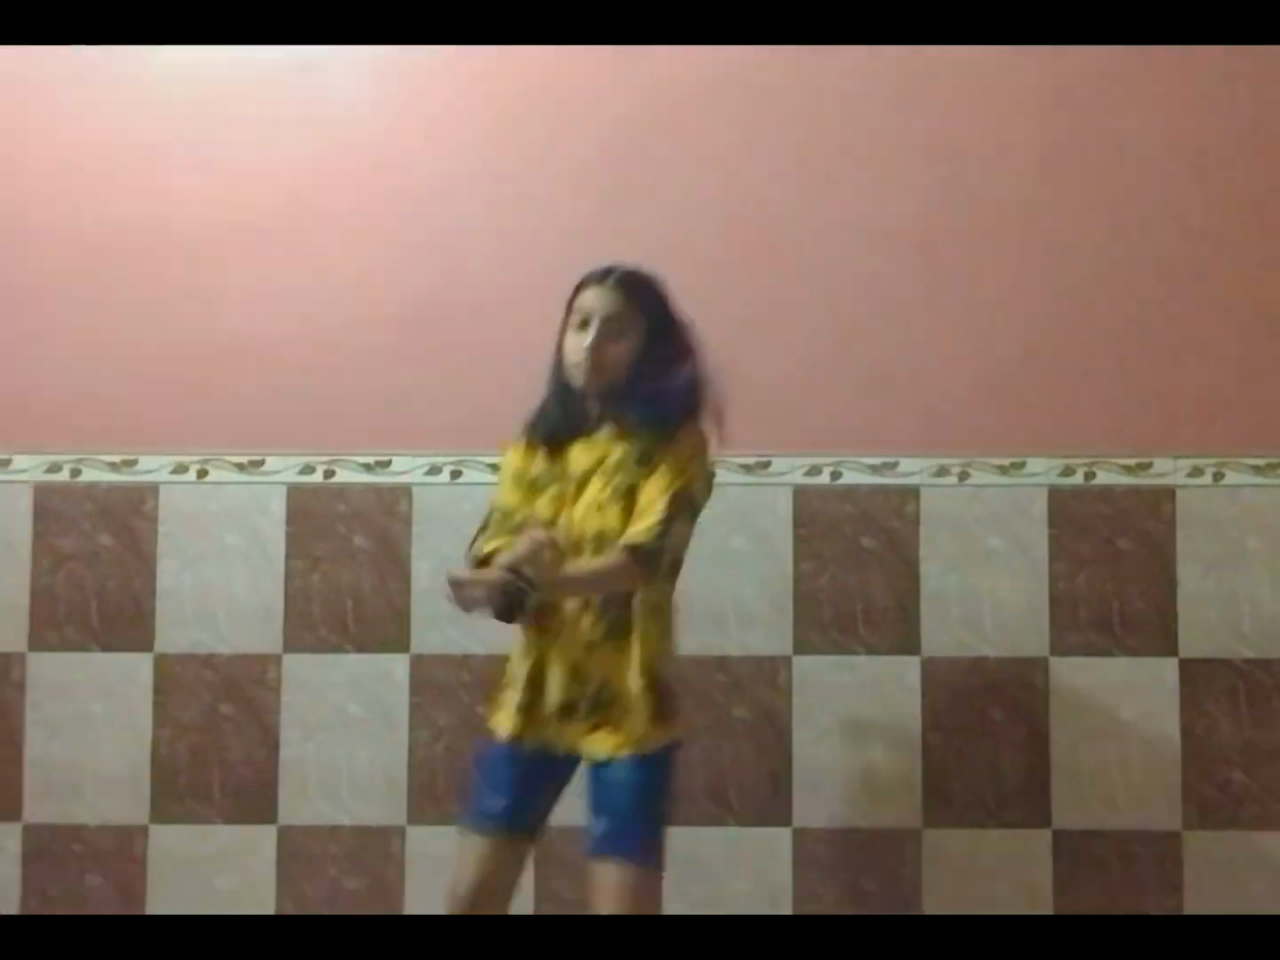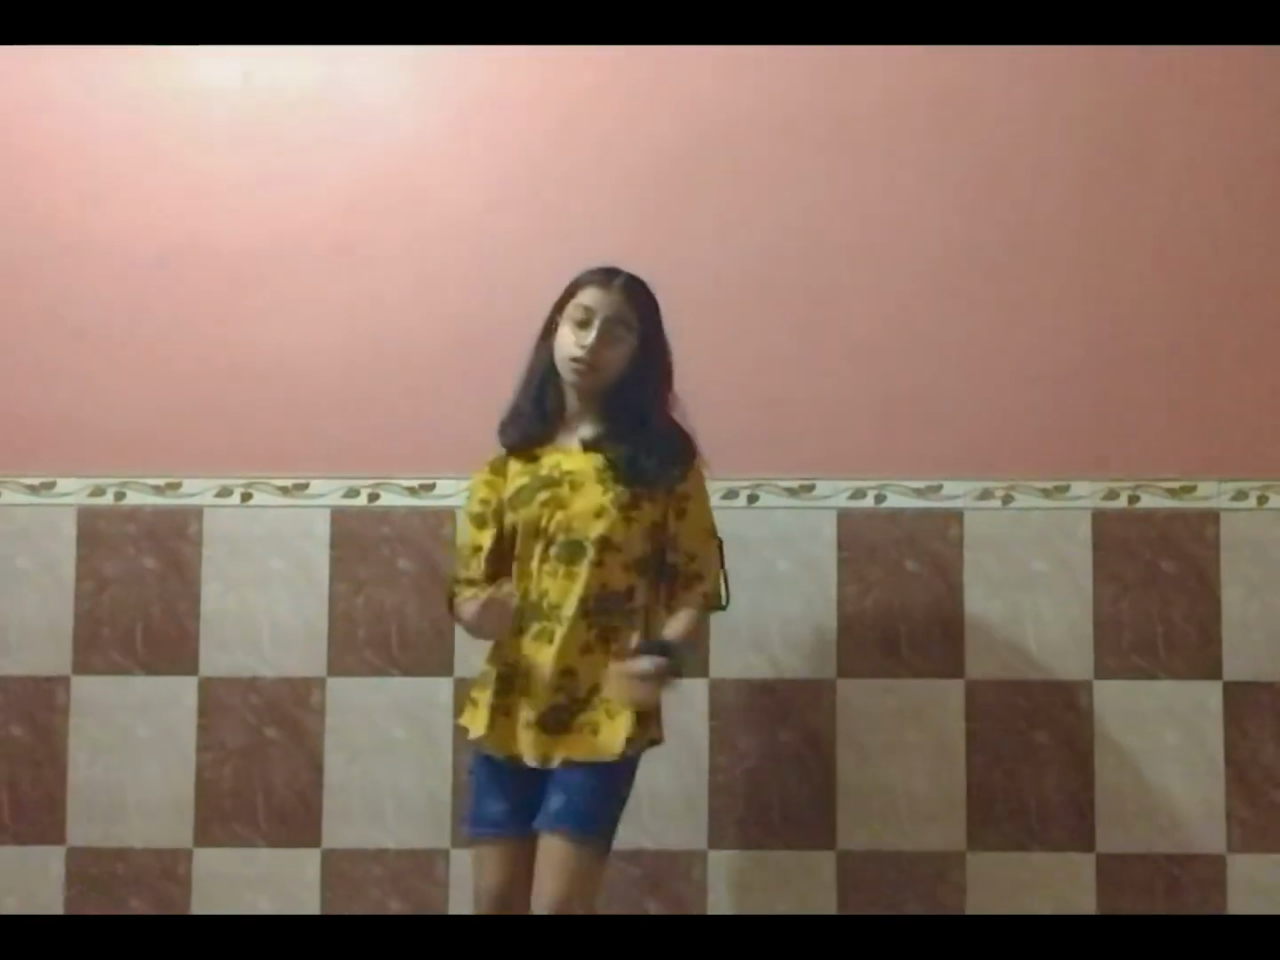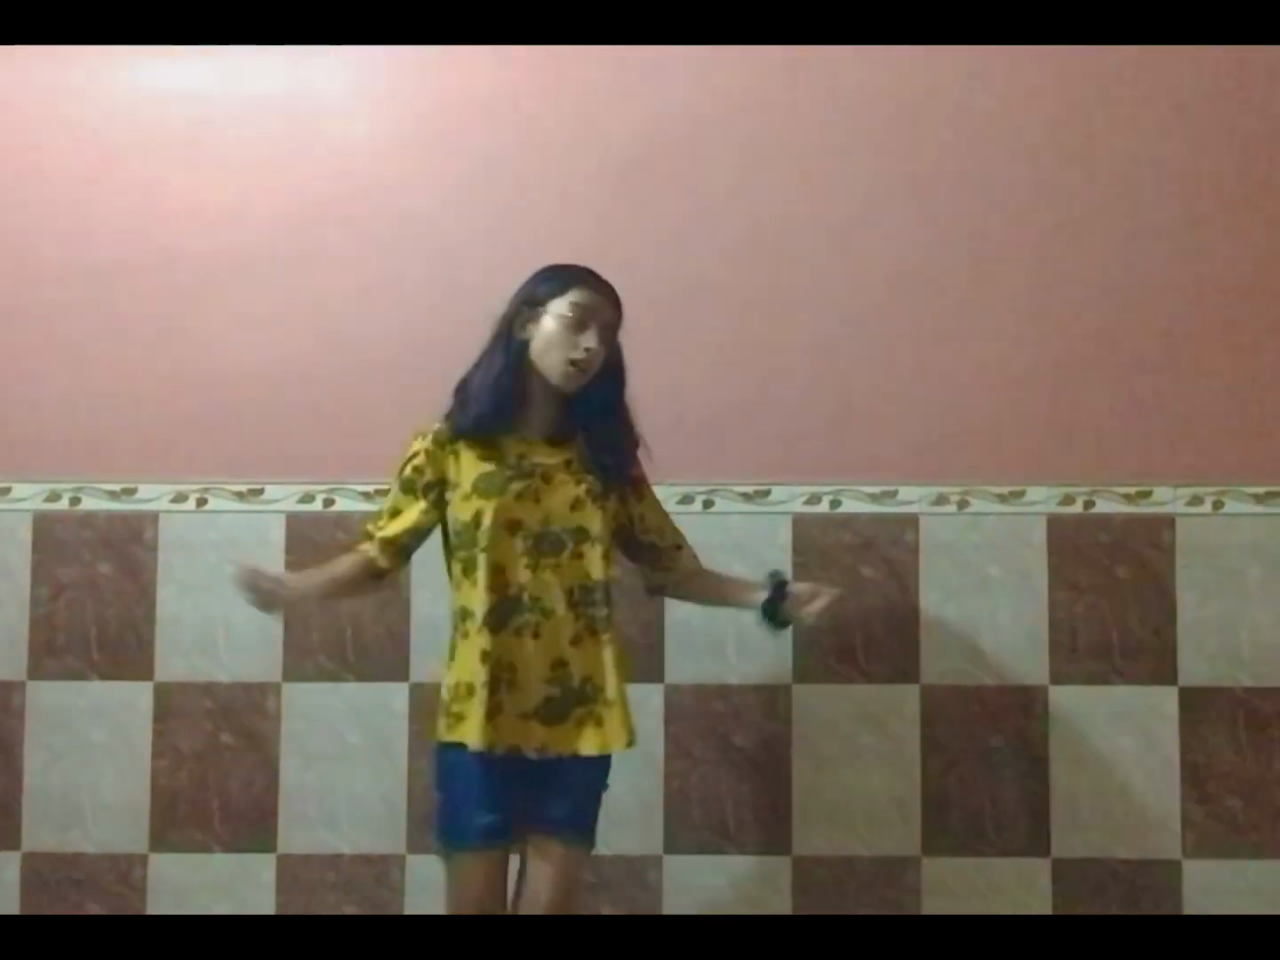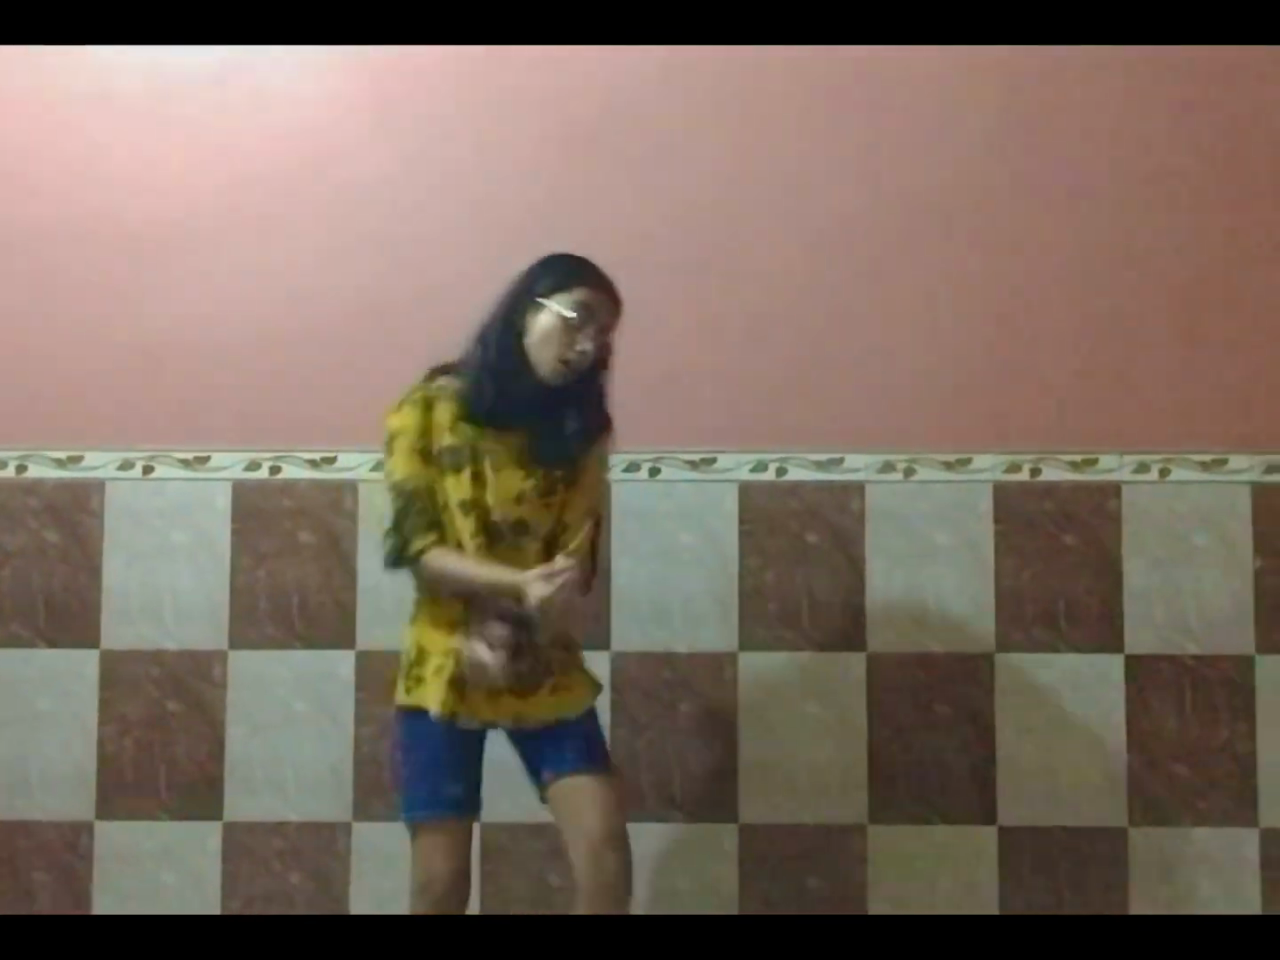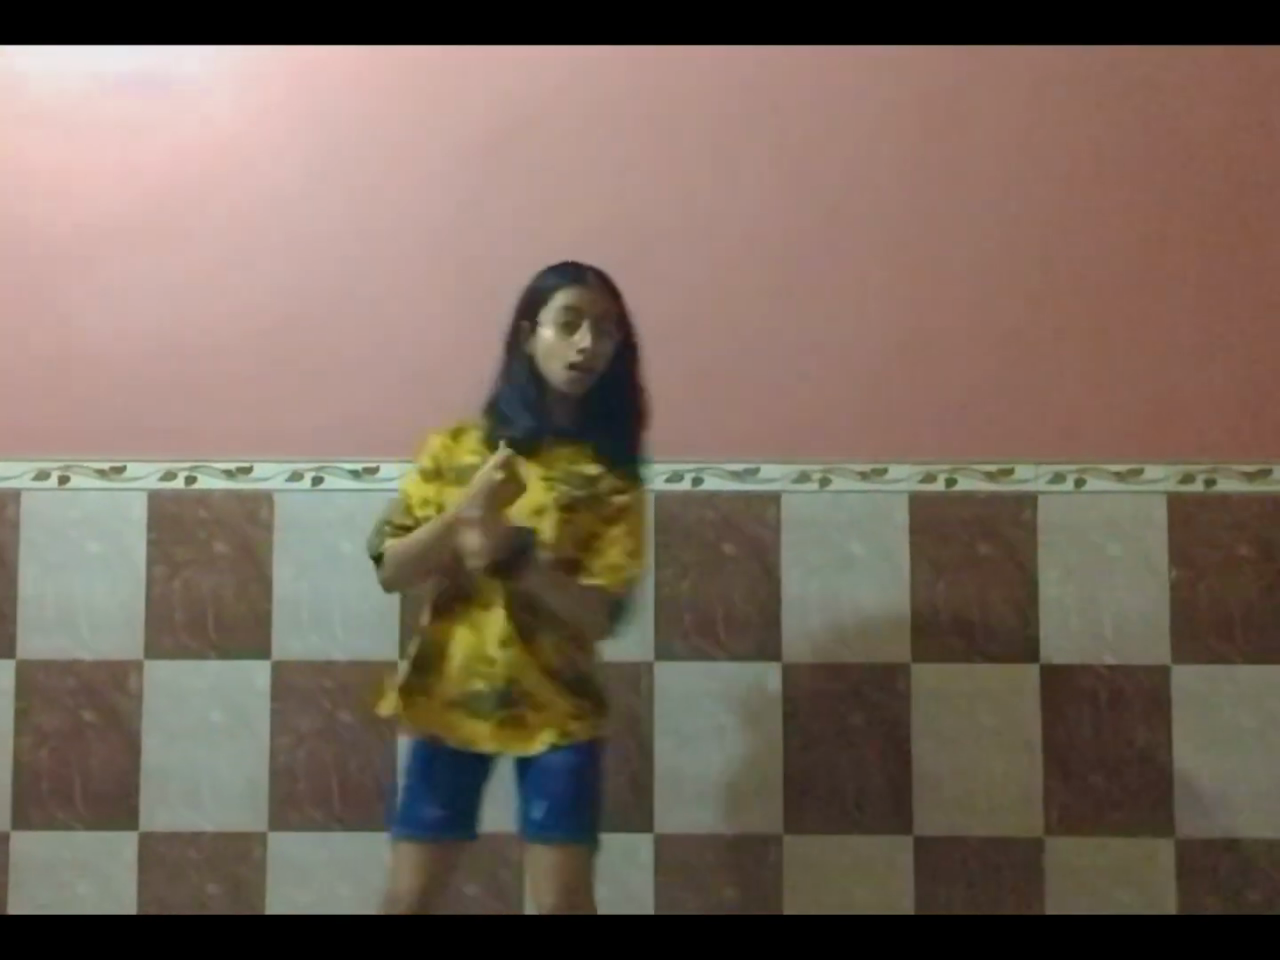
dt=0.3s
person 1, frame 1
left shoulder: (674, 441)
right shoulder: (535, 448)
left elbow: (637, 563)
right elbow: (490, 557)
left wrist: (521, 581)
right wrist: (512, 564)
left hip: (626, 704)
right hip: (533, 696)
left knee: (624, 911)
right knee: (471, 898)
person 1, frame 2
left shoulder: (664, 462)
right shoulder: (510, 460)
left elbow: (697, 589)
right elbow: (468, 586)
left wrist: (658, 655)
right wrist: (481, 613)
left hip: (603, 709)
right hip: (508, 705)
left knee: (560, 904)
right knee: (496, 901)
person 1, frame 3
left shoulder: (608, 452)
right shoulder: (453, 446)
left elbow: (666, 562)
right elbow: (381, 551)
left wrist: (764, 598)
right wrist: (301, 587)
left hip: (579, 703)
right hip: (480, 701)
left knee: (548, 904)
right knee: (474, 906)
person 1, frame 4
left shoulder: (576, 437)
right shoulder: (428, 410)
left elbow: (572, 568)
right elbow: (418, 547)
left wrist: (513, 634)
right wrist: (517, 584)
left hip: (542, 673)
right hip: (444, 674)
left knee: (605, 852)
right knee: (440, 883)
person 1, frame 5
left shoulder: (611, 472)
right shoulder: (457, 448)
left elbow: (599, 611)
right elbow: (393, 569)
left wrist: (512, 555)
right wrist: (465, 513)
left hip: (557, 712)
right hip: (448, 700)
left knee: (564, 907)
right knee: (409, 900)
